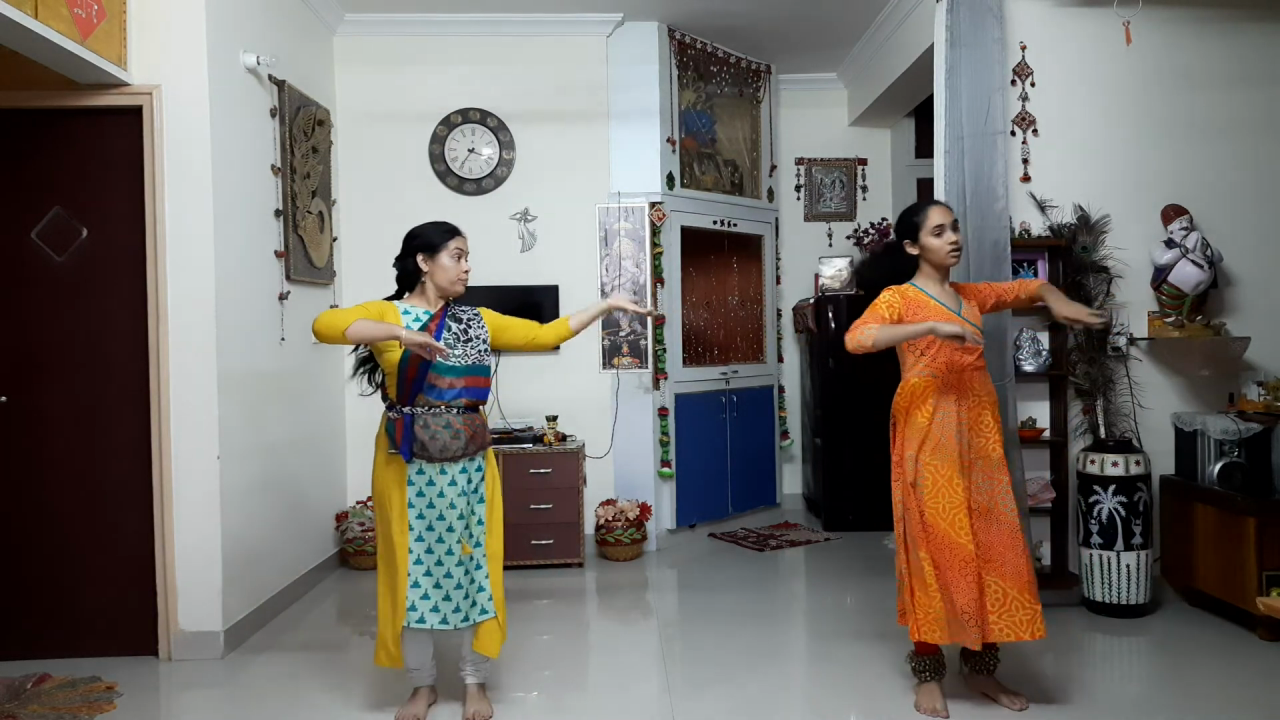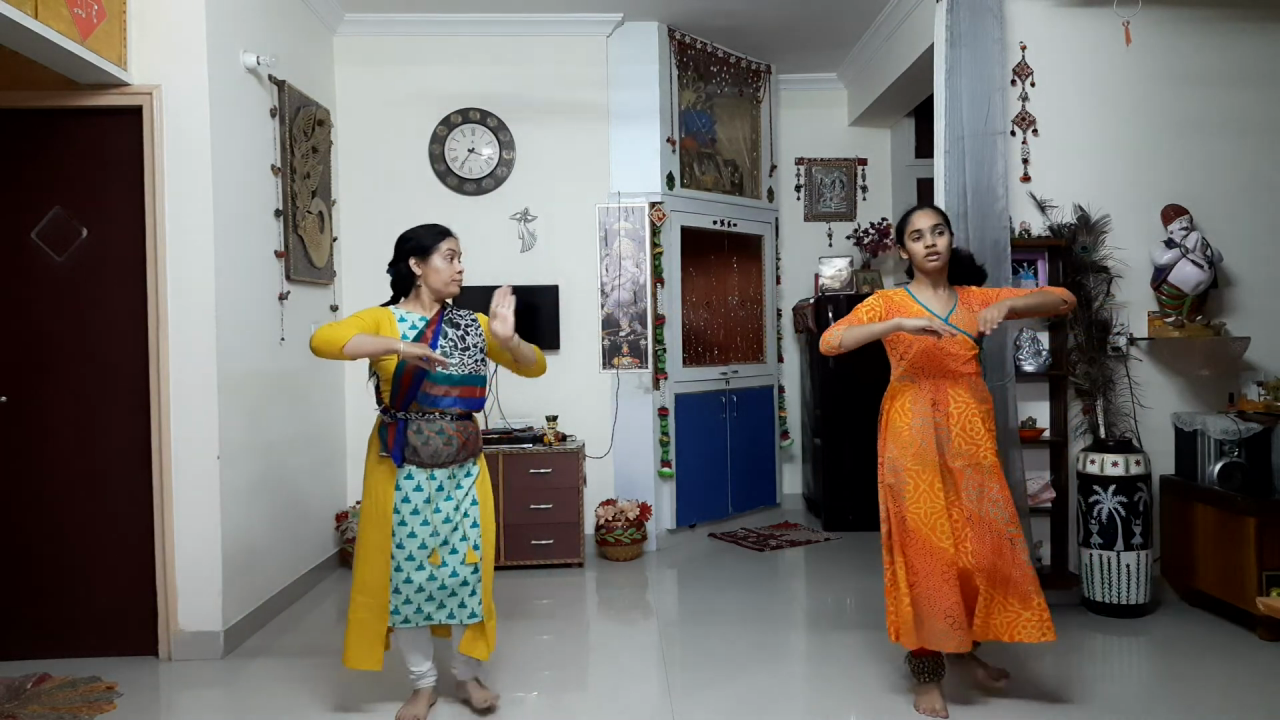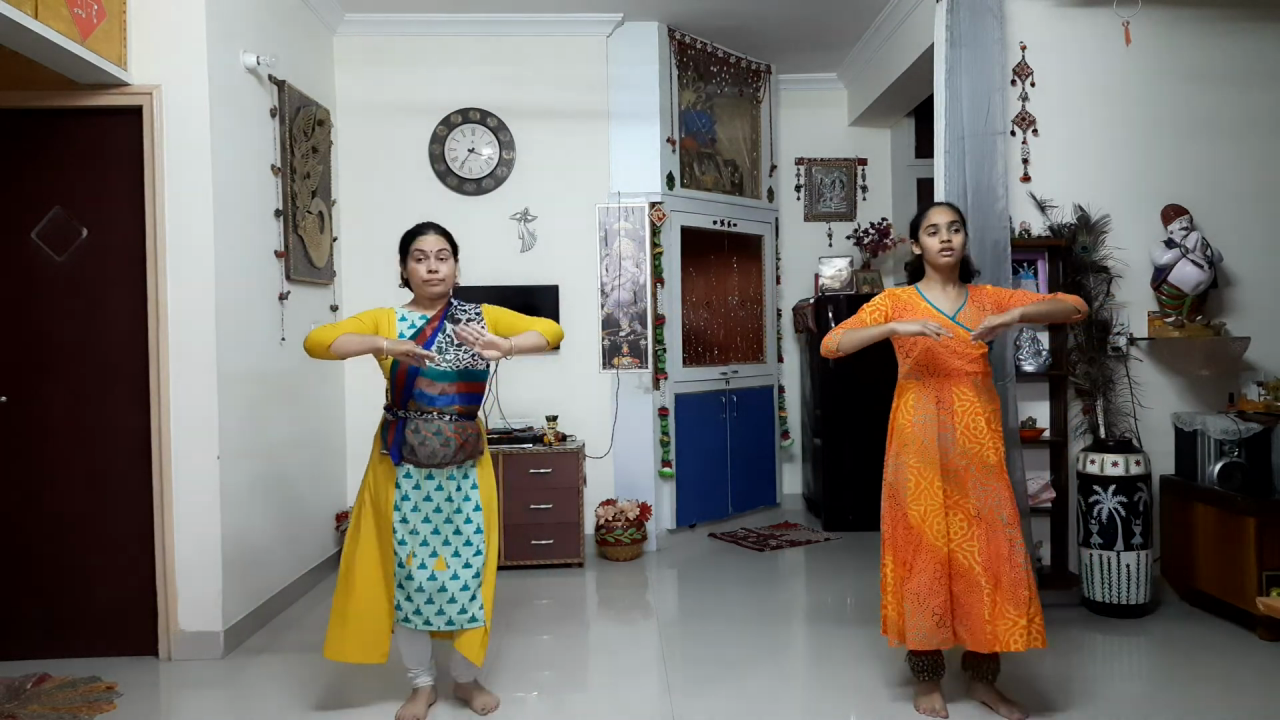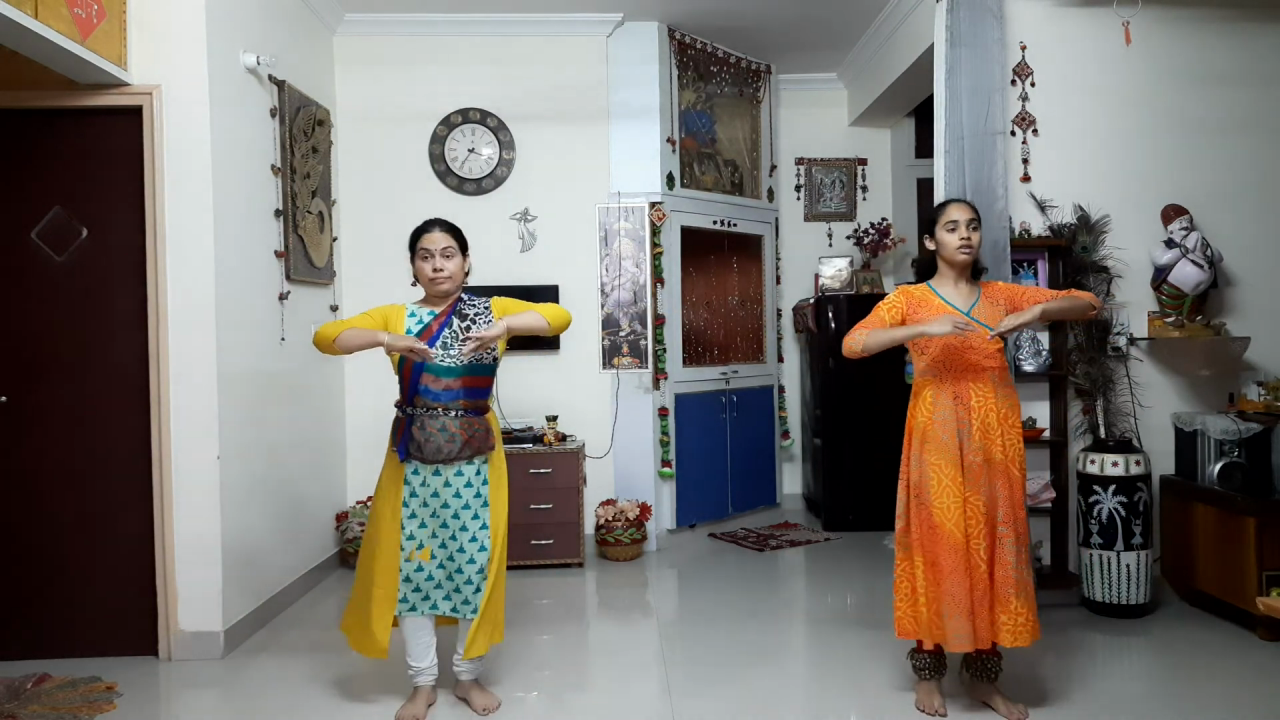
dt=0.3s
person 1, frame 1
left shoulder: (972, 295)
right shoulder: (896, 297)
left elbow: (1033, 287)
right elbow: (856, 339)
left wrist: (1062, 304)
right wrist: (936, 327)
left hip: (980, 430)
right hip: (927, 433)
left knee: (993, 543)
right knee: (936, 546)
left ankle: (982, 669)
right ankle: (928, 675)
person 1, frame 2
left shoulder: (978, 299)
right shoulder: (888, 302)
left elbow: (1063, 299)
right elbow: (829, 342)
left wrist: (1010, 304)
right wrist: (899, 324)
left hip: (971, 437)
right hip: (913, 438)
left knee: (991, 545)
right knee: (922, 551)
left ankle: (964, 641)
right ankle: (927, 676)
person 1, frame 3
left shoulder: (990, 299)
right shoulder: (896, 301)
left elbow: (1075, 307)
right elbow: (830, 344)
left wrist: (1016, 314)
right wrist: (896, 327)
left hip: (978, 437)
right hip: (919, 437)
left knee: (991, 550)
right knee: (922, 550)
left ankle: (981, 673)
right ankle: (927, 677)
person 1, frame 4
left shoulder: (1002, 295)
right shoulder: (908, 298)
left elbow: (1088, 303)
right elbow: (853, 344)
left wrist: (1036, 310)
right wrist: (924, 328)
left hip: (996, 435)
right hip: (937, 435)
left knee: (995, 547)
right knee: (936, 545)
left ankle: (983, 675)
right ankle: (928, 673)
person 2, frame 1
left shoulder: (479, 320)
right shoulder: (386, 314)
left elbow: (545, 335)
right elbow: (325, 325)
left wrist: (605, 306)
right wrist: (401, 335)
left hip: (468, 461)
right hip: (408, 463)
left knee: (472, 562)
right knee: (414, 566)
person 2, frame 2
left shoulder: (473, 323)
right shoulder: (382, 320)
left elbow: (535, 365)
right elbow: (322, 341)
left wrist: (508, 336)
right wrist: (400, 347)
left hip: (461, 466)
right hip: (402, 467)
left knee: (467, 565)
right knee: (405, 570)
left ankle: (471, 673)
person 2, frame 3
left shoulder: (482, 319)
right shoulder: (384, 321)
left elbow: (552, 332)
right elbow: (316, 341)
left wrist: (503, 348)
right wrist: (385, 345)
left hip: (464, 466)
right hip: (403, 467)
left knee: (467, 570)
right knee: (407, 571)
left ankle: (467, 677)
person 2, frame 4
left shoulder: (492, 309)
right shoulder: (395, 317)
left elbow: (559, 317)
right elbow: (325, 337)
left wrist: (501, 327)
right wrist: (385, 340)
left hip: (475, 462)
right hip: (414, 462)
left knee: (475, 565)
right knee: (414, 566)
left ankle: (467, 676)
